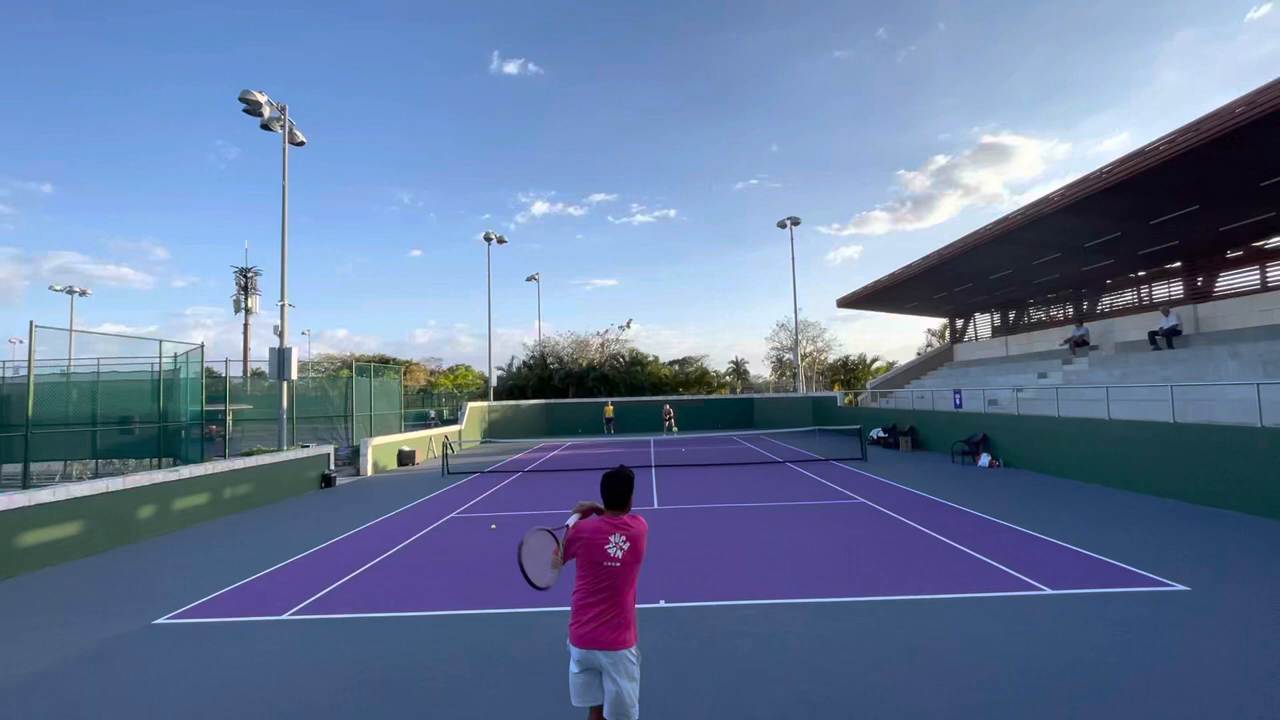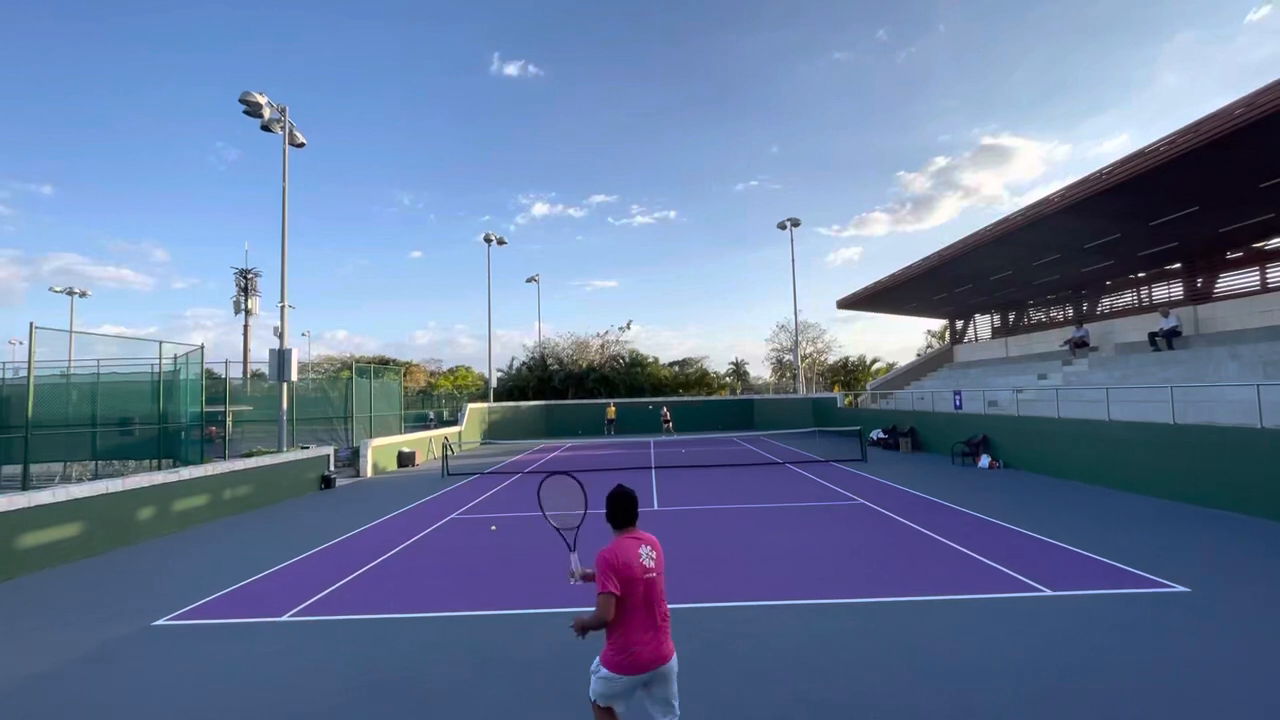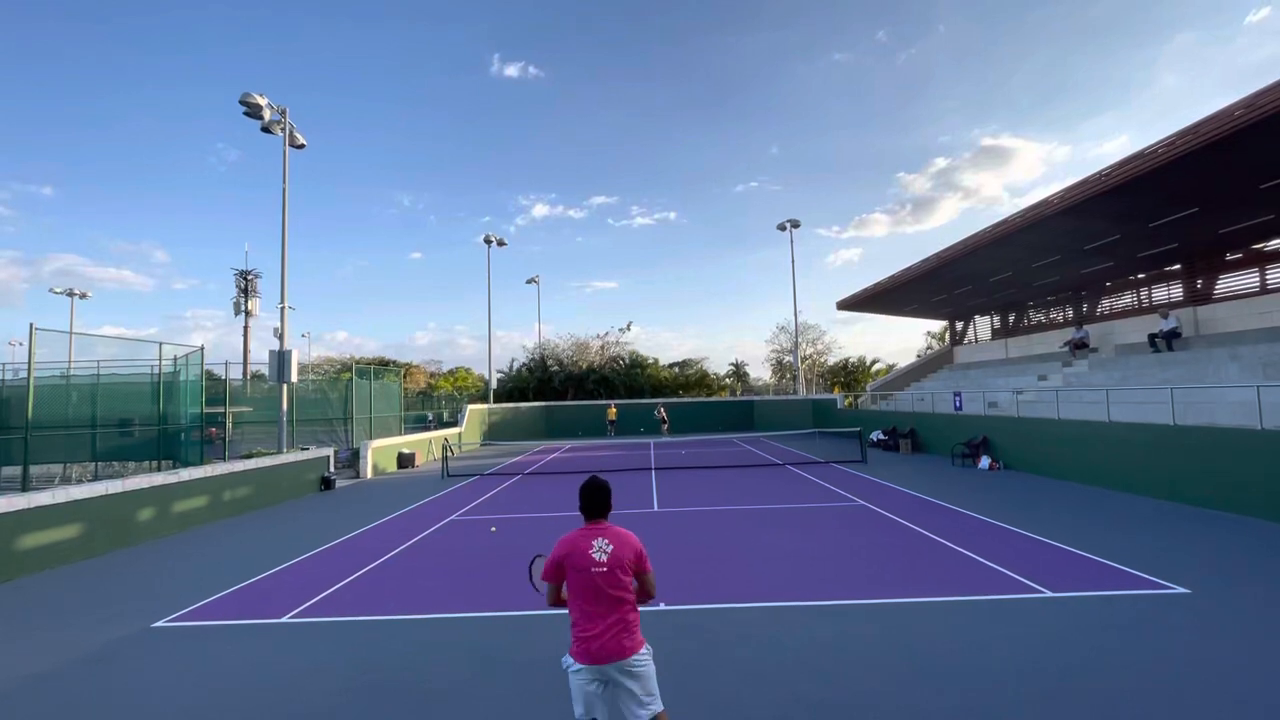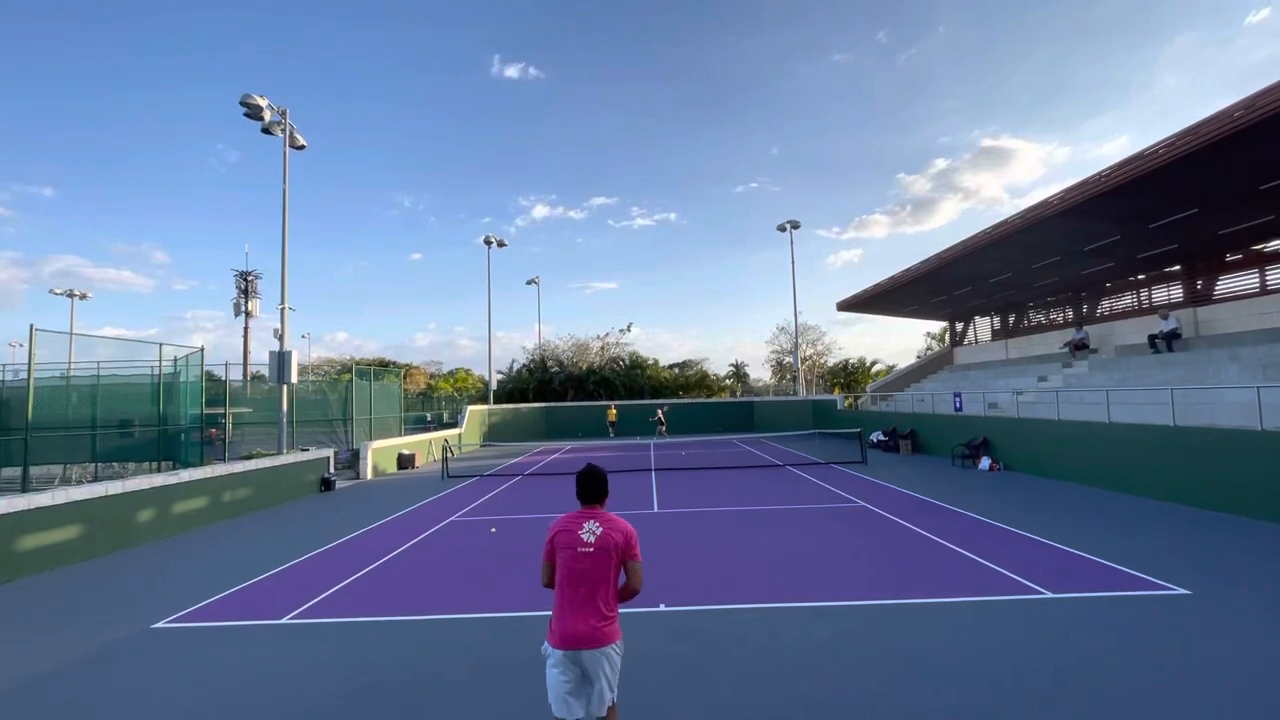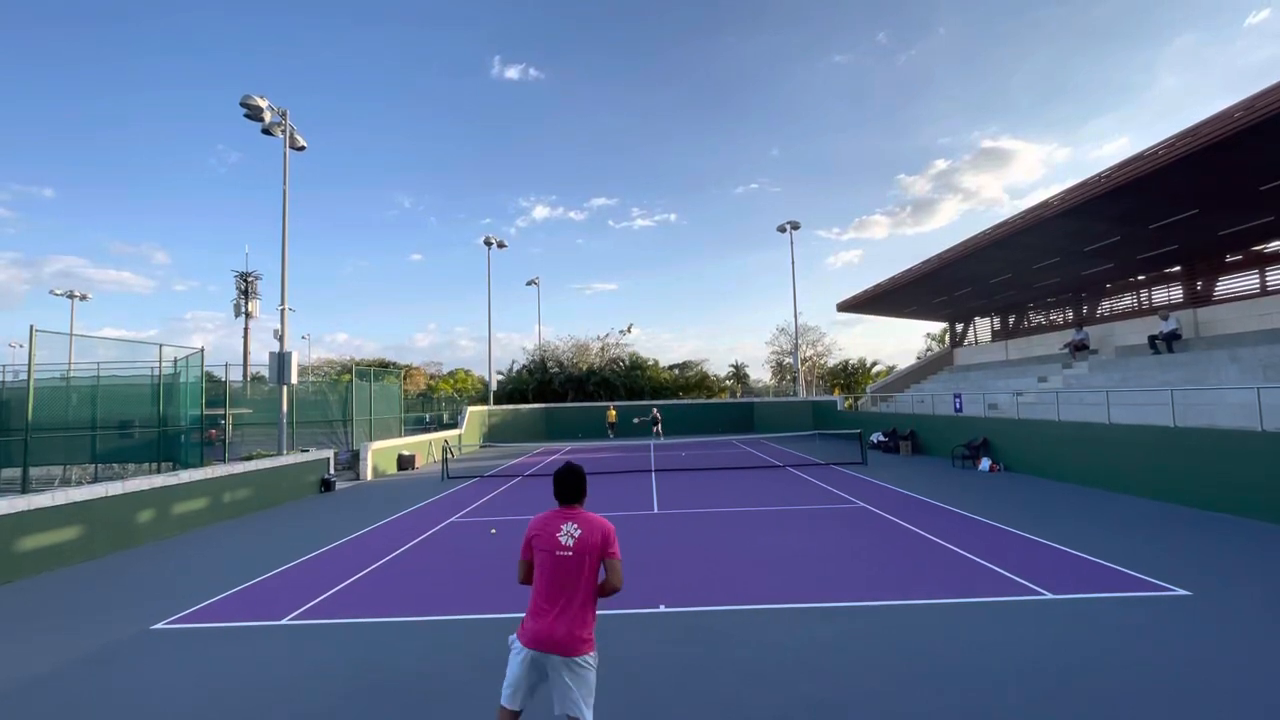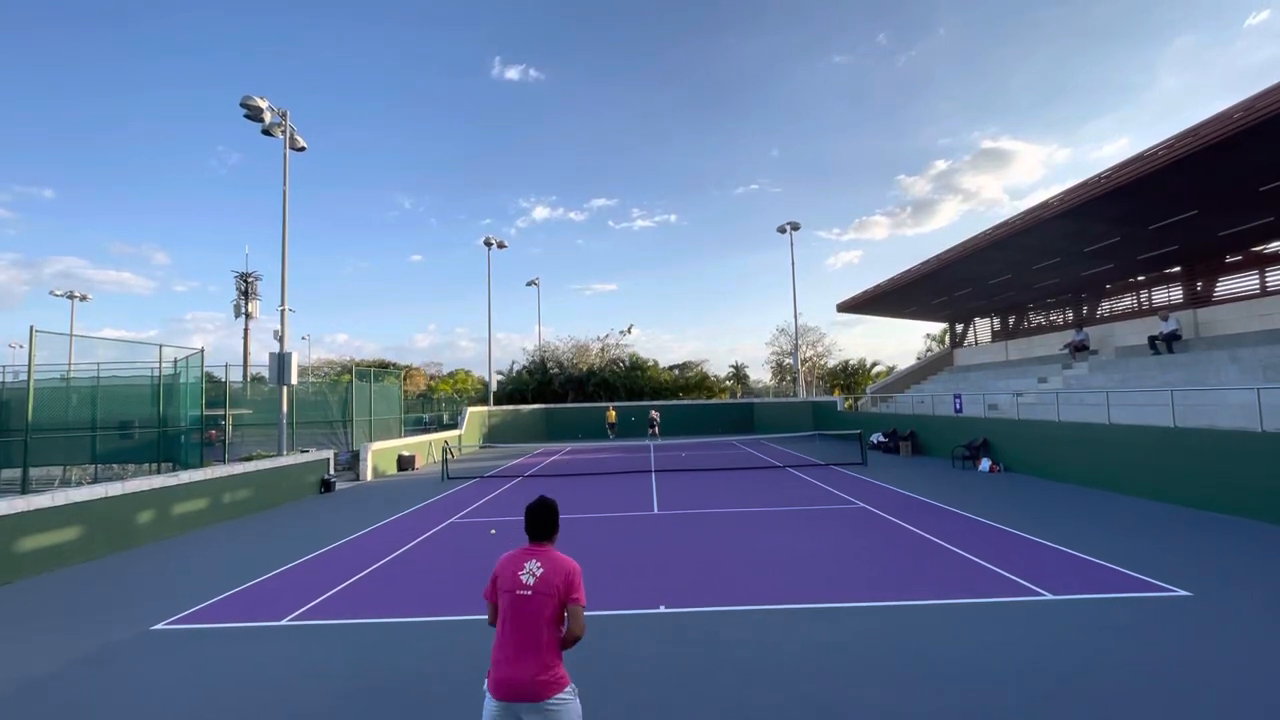
dt=0.3s
person 1, frame 1
left shoulder: (580, 531)
right shoulder: (639, 528)
left elbow: (556, 559)
right wrist: (593, 510)
left hip: (582, 639)
right hip: (618, 644)
person 1, frame 2
left shoulder: (608, 557)
right shoulder: (653, 544)
left elbow: (606, 616)
left wrist: (582, 623)
right wrist: (593, 575)
left hip: (622, 661)
right hip: (663, 656)
person 1, frame 3
left shoulder: (563, 547)
right shoulder: (631, 541)
left elbow: (552, 600)
right elbow: (650, 592)
left hip: (585, 654)
right hip: (628, 649)
person 1, frame 4
left shoulder: (558, 527)
right shoulder: (624, 529)
left elbow: (547, 580)
right elbow: (635, 586)
left hip: (563, 638)
right hip: (603, 637)
person 1, frame 5
left shoulder: (537, 525)
right shoulder: (603, 529)
left elbow: (523, 577)
right elbow: (615, 583)
left hip: (533, 640)
right hip: (575, 645)
person 1, frame 6
left shoulder: (504, 563)
right shoulder: (568, 569)
right elbow: (577, 632)
right wrist: (555, 643)
left hip: (502, 683)
right hip: (546, 686)
